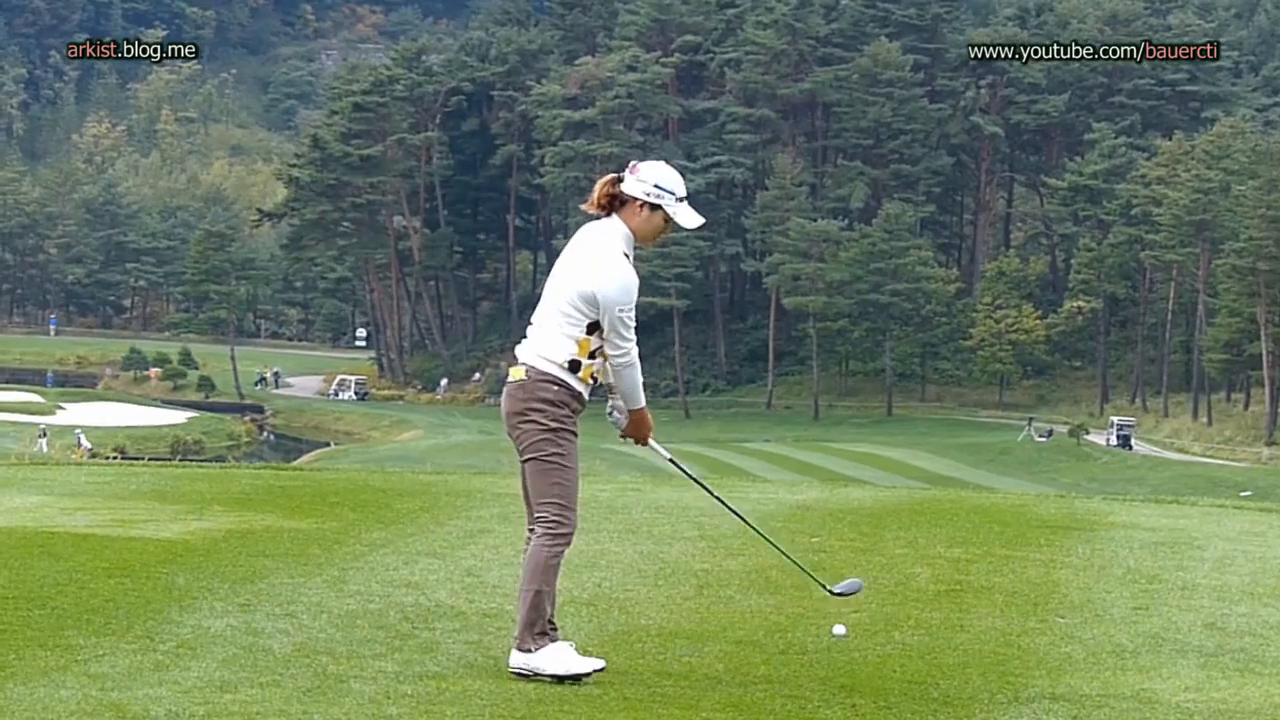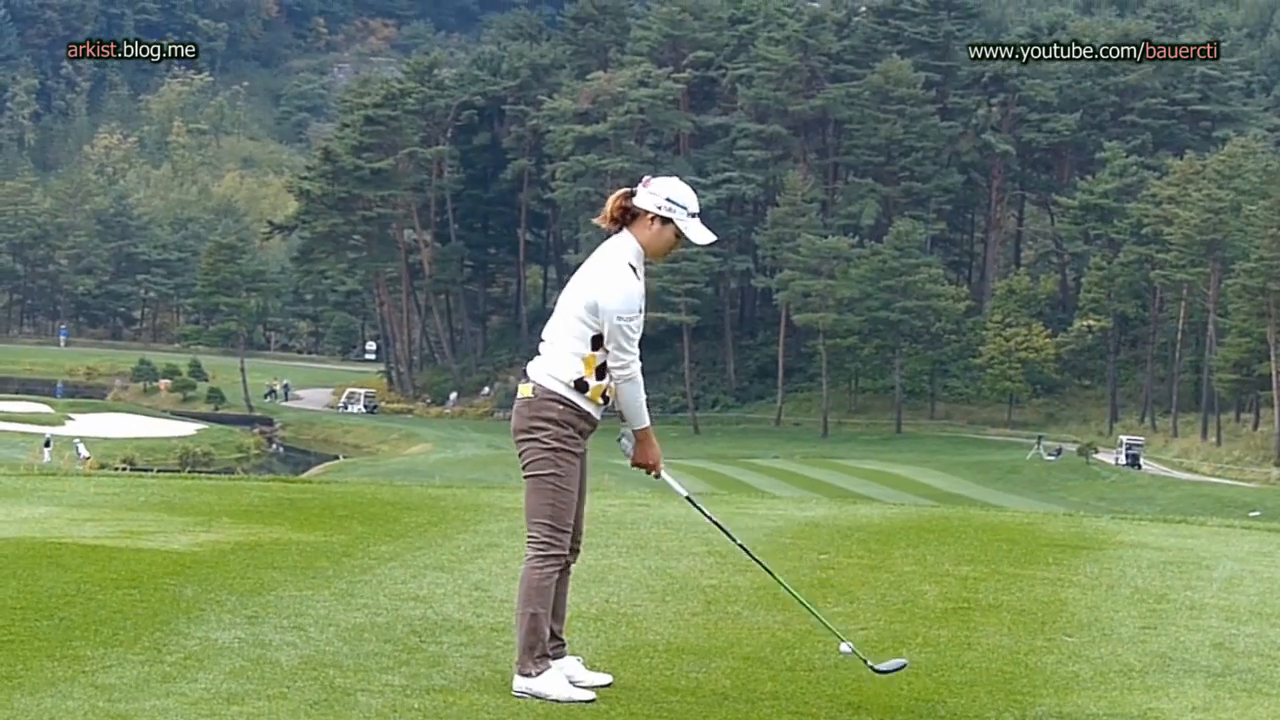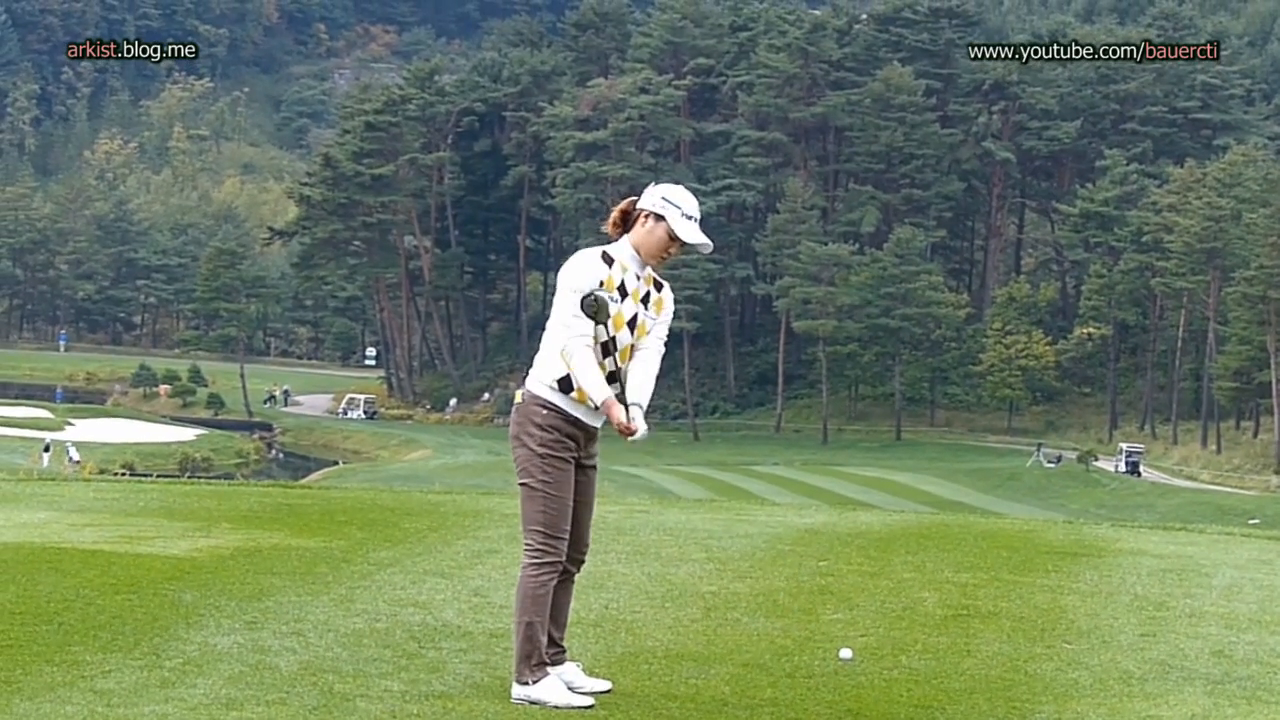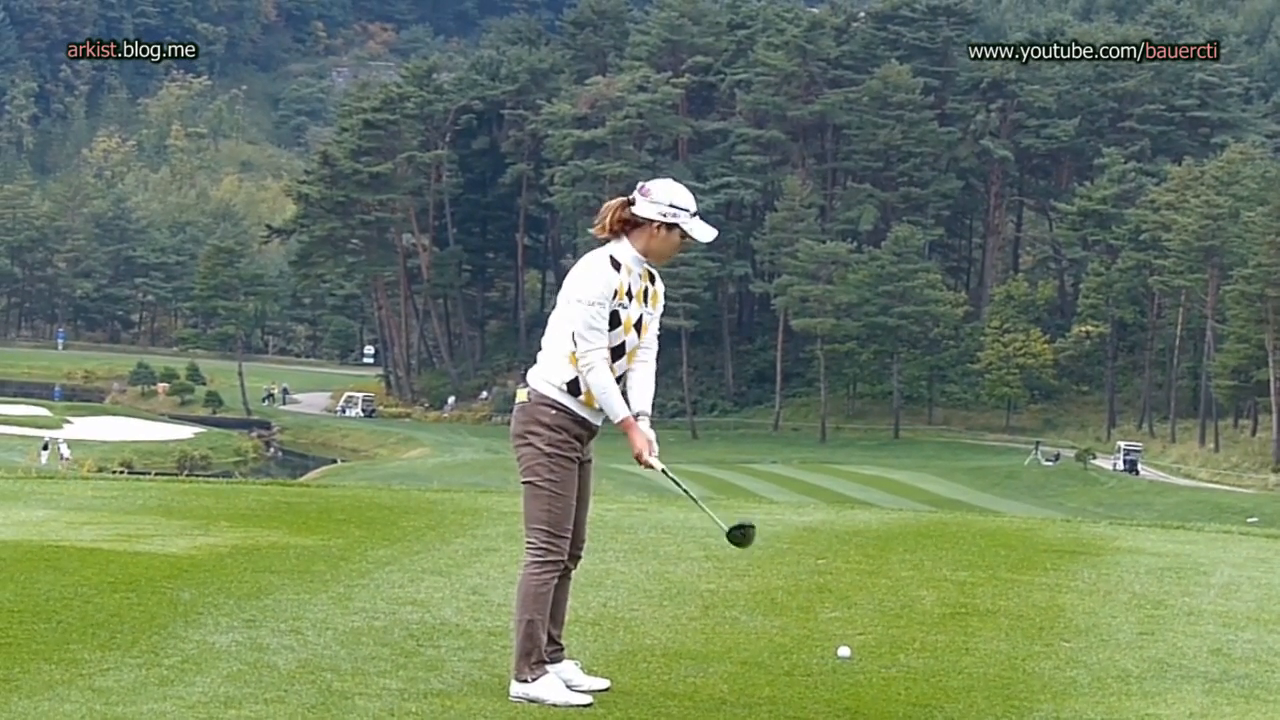
dt=0.5s
person 1, frame 1
left shoulder: (595, 235)
right shoulder: (616, 272)
right elbow: (621, 351)
left wrist: (625, 403)
right wrist: (637, 411)
left hip: (543, 392)
right hip: (545, 396)
left knee: (547, 525)
right knee: (556, 523)
left ankle: (545, 639)
right ankle: (529, 645)
person 1, frame 2
left shoulder: (621, 262)
right shoulder: (620, 279)
left elbow: (621, 358)
right elbow: (624, 366)
left wrist: (637, 430)
right wrist: (645, 435)
left hip: (567, 417)
right hip: (552, 413)
left knee: (566, 545)
right knee: (548, 544)
left ankle: (553, 655)
right ankle: (531, 669)
person 1, frame 3
left shoulder: (660, 296)
right shoulder: (589, 265)
left elbow: (646, 360)
right elbow: (576, 347)
left wrist: (634, 410)
right wrist: (608, 404)
left hip: (583, 429)
right hip: (547, 418)
left knee: (572, 555)
right knee: (546, 552)
left ankle: (553, 662)
right ankle: (529, 676)
person 1, frame 4
left shoulder: (651, 284)
right shoulder: (599, 273)
left elbow: (641, 359)
right elbow: (593, 360)
left wrist: (641, 420)
right wrist: (627, 425)
left hip: (575, 426)
right hip: (549, 418)
left knee: (567, 552)
right knee: (547, 550)
left ankle: (551, 660)
right ankle: (527, 675)
